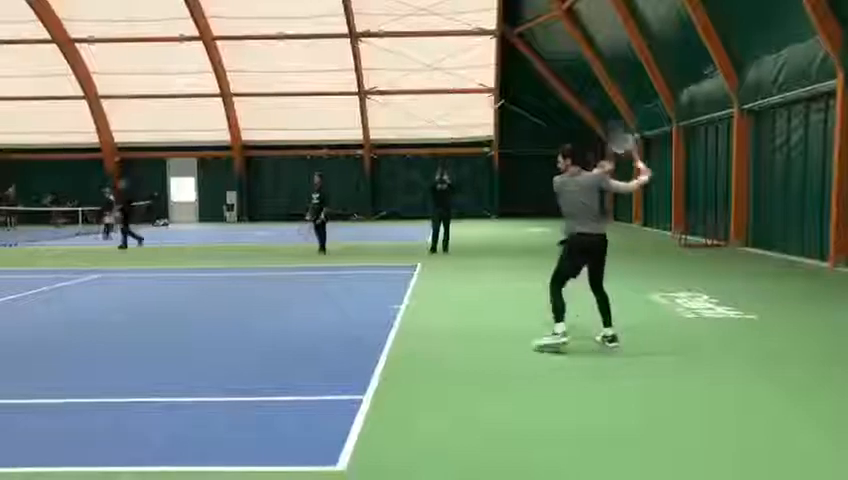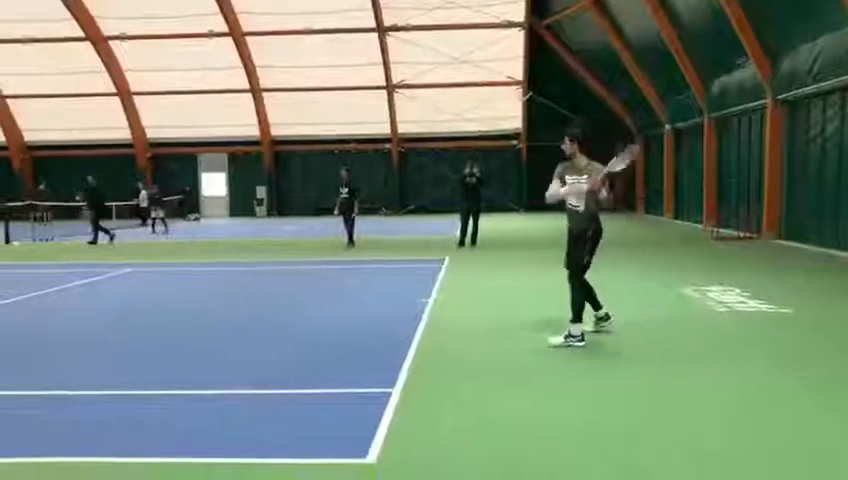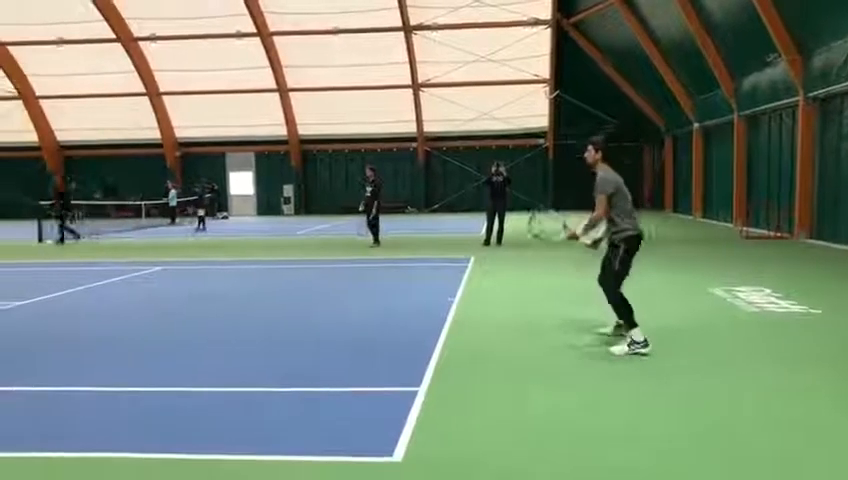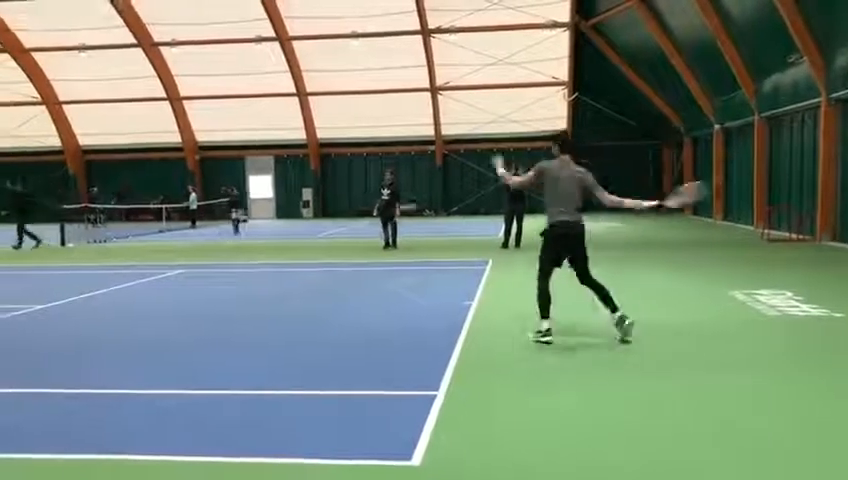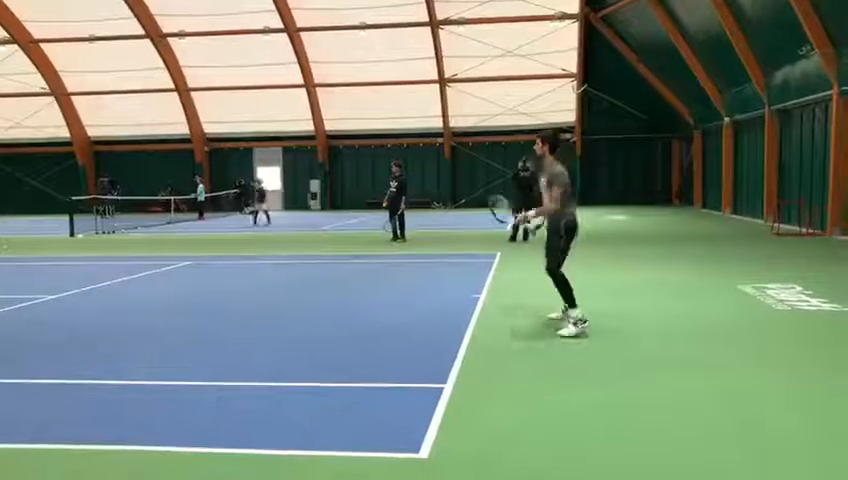
dt=1s
person 1, frame 1
left shoulder: (557, 182)
right shoulder: (596, 179)
right elbow: (627, 188)
right wrist: (643, 177)
left hip: (576, 241)
right hip: (598, 239)
left knee: (556, 285)
right knee: (597, 286)
left ankle: (559, 332)
right ankle: (609, 333)
person 1, frame 2
left shoulder: (596, 169)
right shoulder: (563, 168)
right elbow: (549, 196)
left wrist: (598, 189)
right wrist: (568, 190)
left hip: (590, 231)
right hip: (574, 230)
left knee: (575, 277)
right knee: (577, 277)
left ankle: (575, 334)
right ankle: (601, 315)
person 1, frame 3
left shoulder: (603, 178)
right shoulder: (609, 176)
left elbow: (600, 214)
left wrist: (580, 232)
left hip: (625, 238)
right hip: (623, 237)
left knee: (610, 286)
right knee: (605, 280)
left ankle: (638, 340)
right ankle: (622, 324)
person 1, frame 4
left shoulder: (546, 167)
right shoulder: (583, 174)
left elbow: (516, 183)
right elbow: (607, 200)
left wrist: (501, 172)
right wrist: (636, 203)
left hip: (557, 229)
right hip: (576, 230)
left knee: (543, 279)
right knee: (586, 277)
left ankle: (545, 329)
right ankle: (618, 317)
person 1, frame 5
left shoulder: (557, 172)
right shoulder: (545, 170)
left elbow: (554, 205)
left wrist: (531, 214)
right wrist: (537, 219)
left hip: (565, 226)
right hip: (555, 226)
left knee: (552, 268)
right knee: (553, 268)
left ankle: (578, 319)
right ankle: (568, 309)
